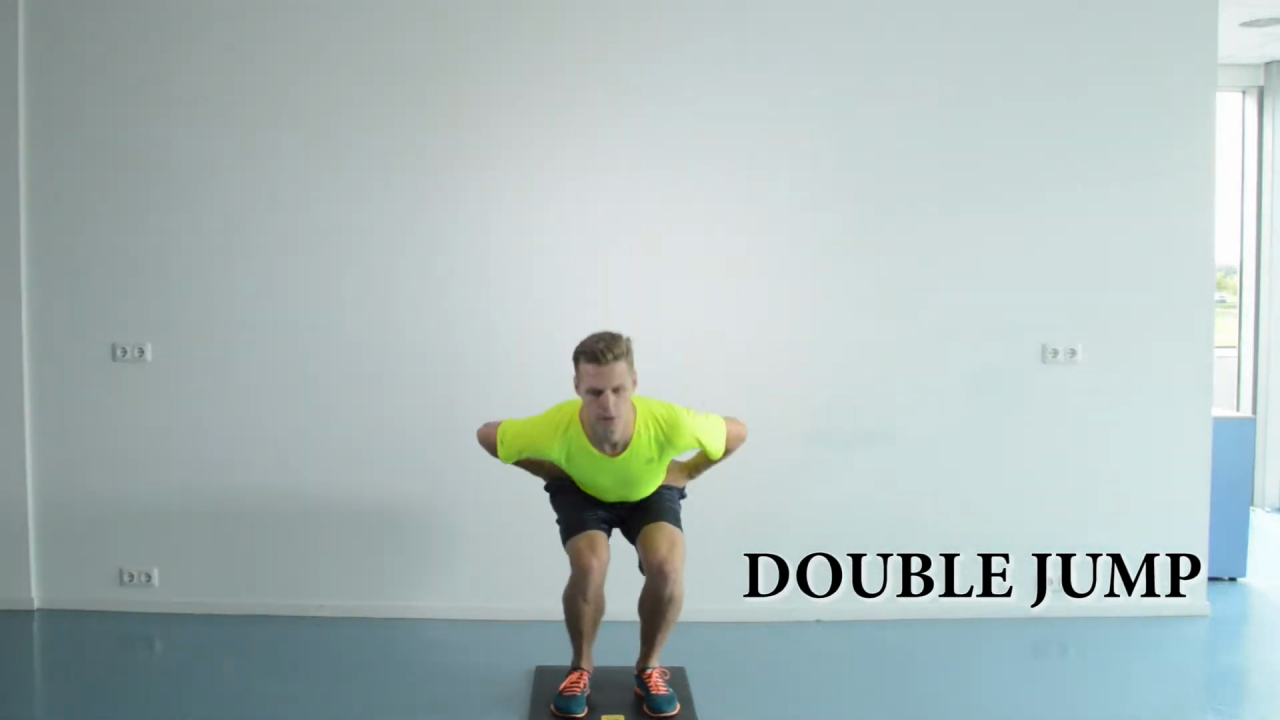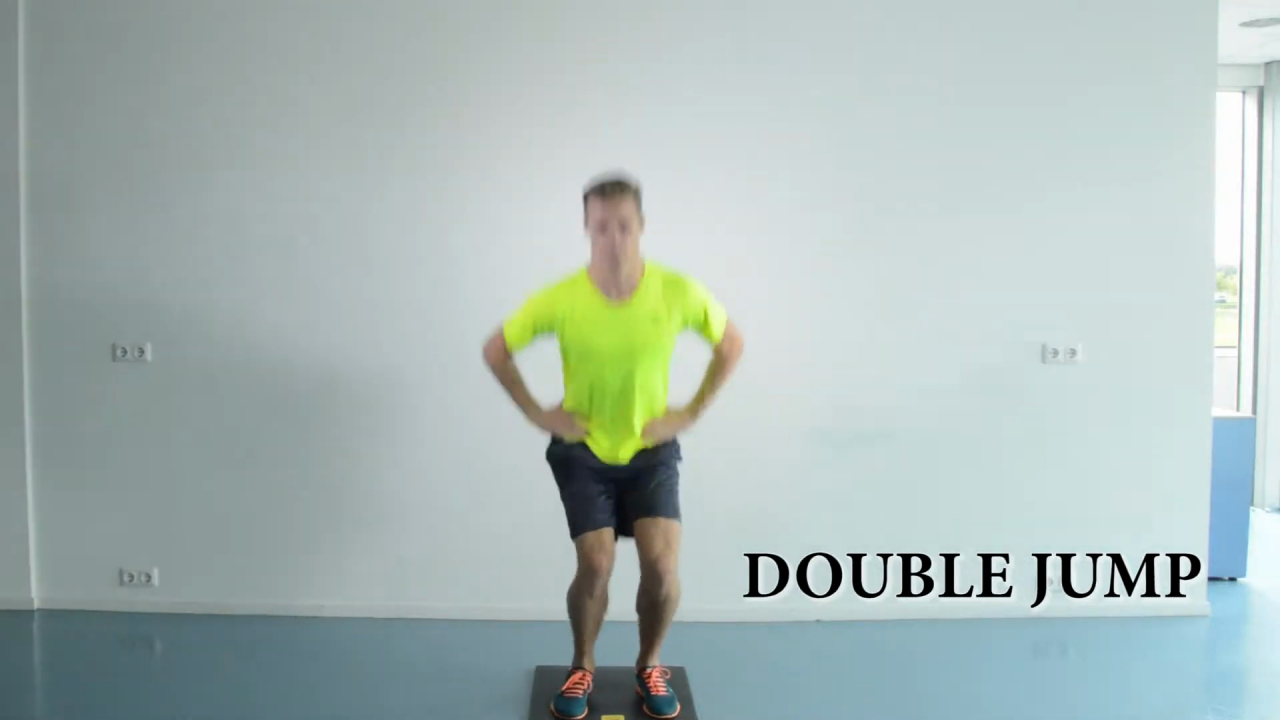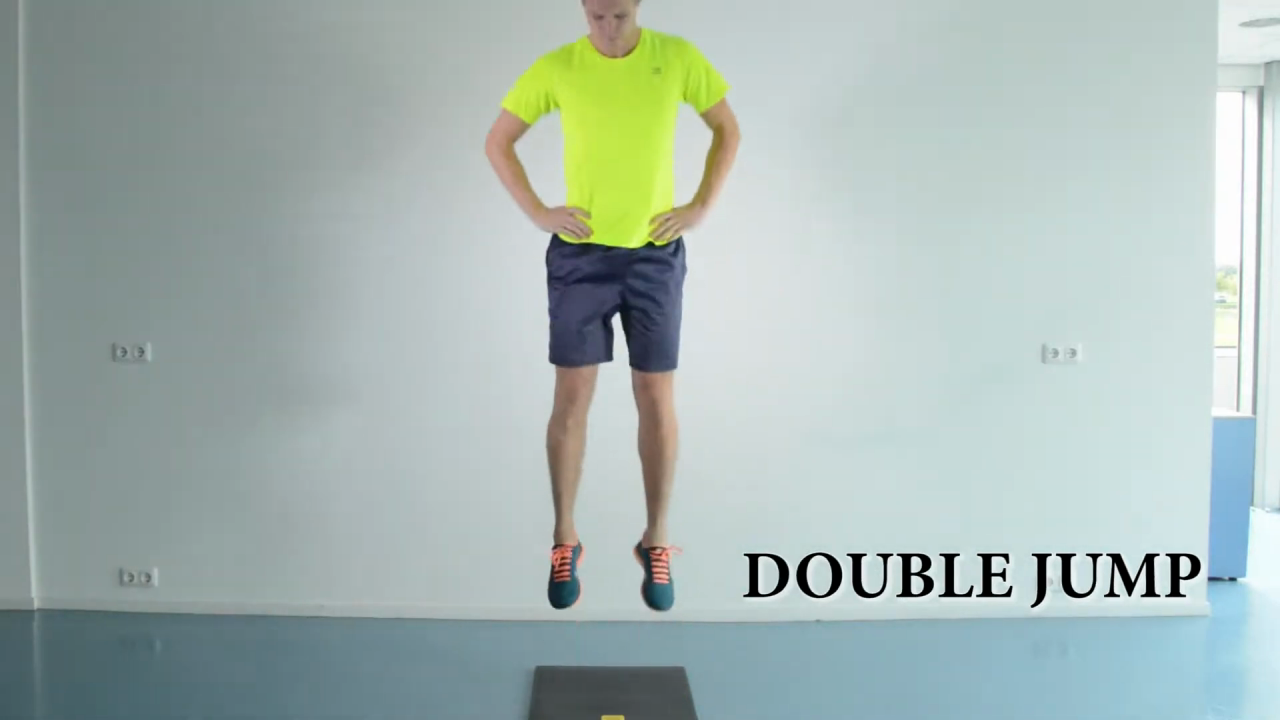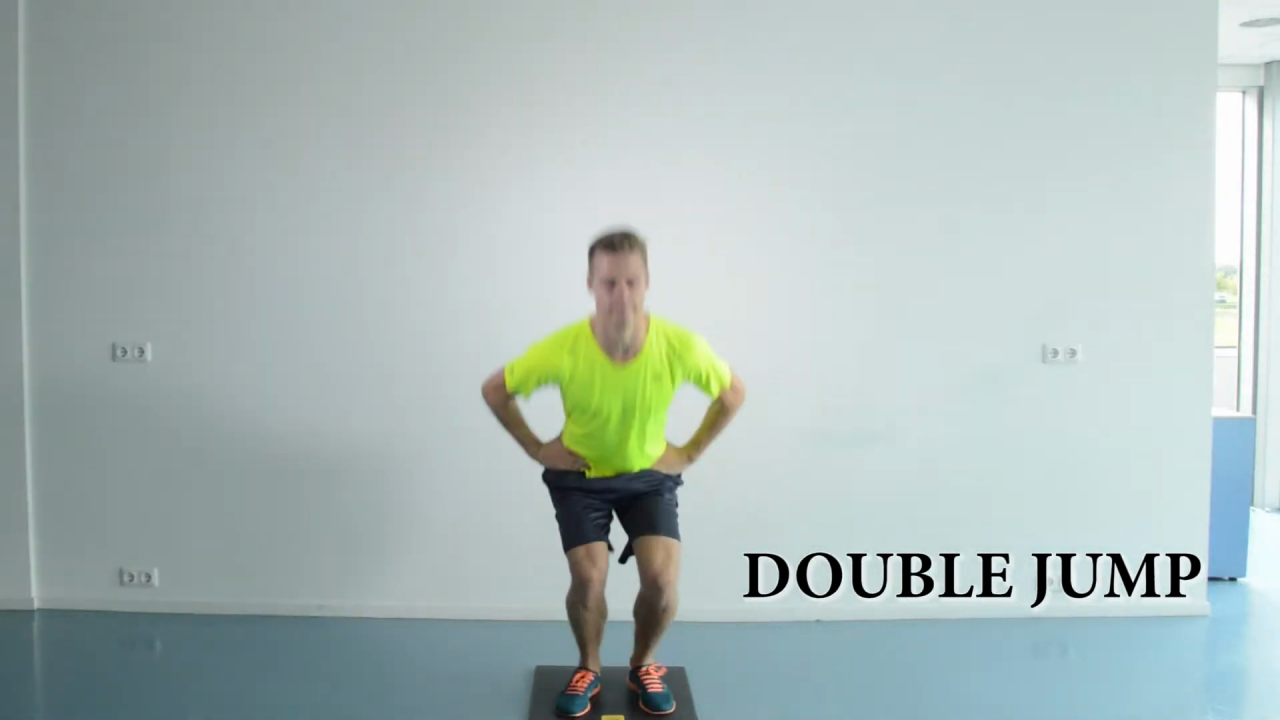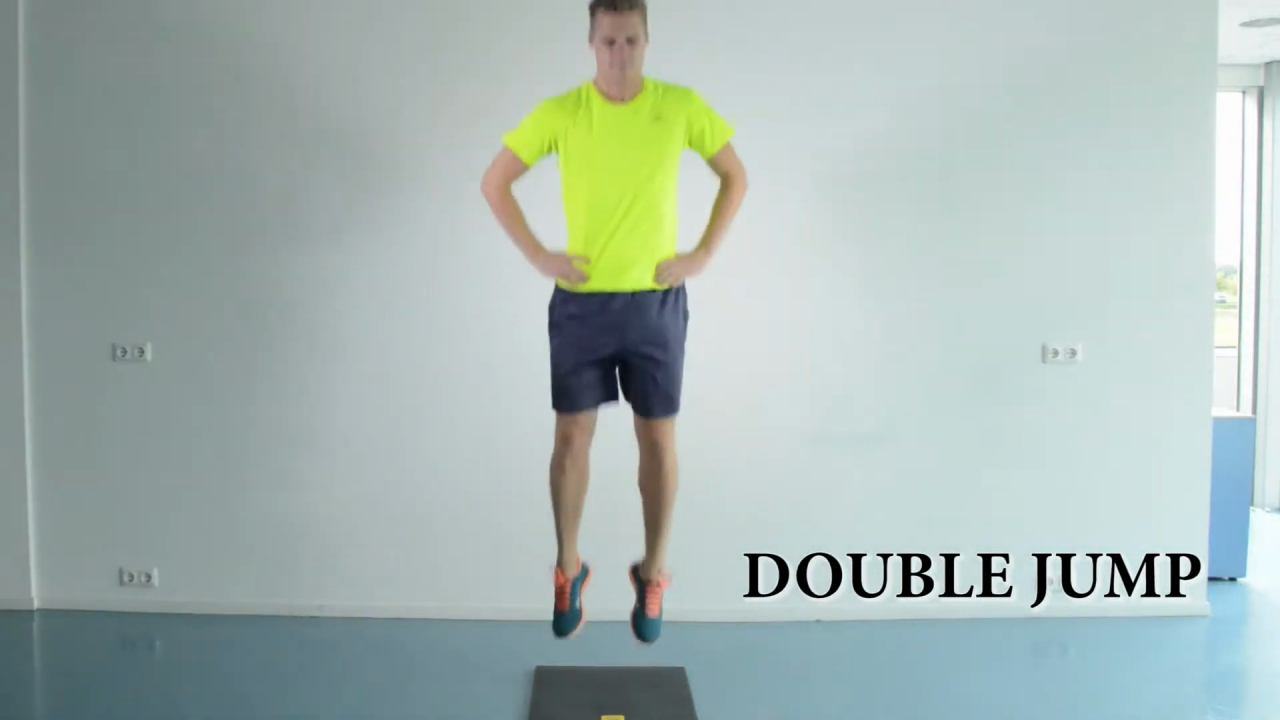
dt=0.4s
person 1, frame 1
left shoulder: (670, 423)
right shoulder: (554, 429)
left elbow: (737, 431)
right elbow: (487, 434)
left wrist: (689, 471)
right wrist: (544, 469)
left hip: (650, 493)
right hip: (582, 493)
left knee: (666, 566)
right knee: (589, 565)
left ankle: (649, 667)
right ankle: (581, 666)
person 1, frame 2
left shoulder: (678, 292)
right shoulder: (560, 300)
left elbow: (730, 341)
right elbow: (497, 350)
left wrist: (691, 412)
right wrist: (539, 415)
left hip: (650, 447)
right hip: (581, 449)
left knee: (663, 566)
right knee: (596, 564)
left ankle: (649, 667)
right ankle: (581, 669)
person 1, frame 3
left shoulder: (677, 57)
right shoulder: (556, 67)
left elbow: (728, 130)
right elbow: (498, 140)
left wrist: (701, 205)
right wrist: (538, 212)
left hip: (655, 255)
right hip: (579, 255)
left knee: (655, 398)
right knee: (572, 395)
left ankle: (657, 543)
right ankle: (564, 541)
person 1, frame 4
left shoulder: (679, 346)
right shoulder: (562, 349)
left elbow: (734, 394)
right elbow: (494, 391)
left wrist: (690, 453)
right wrist: (538, 449)
left hip: (648, 475)
right hip: (578, 475)
left knee: (661, 576)
right knee: (588, 576)
left ankle: (643, 664)
right ankle: (588, 667)
person 1, frame 5
left shoulder: (681, 106)
right shoulder: (559, 112)
left elbow: (734, 175)
right elbow: (495, 180)
left wrist: (702, 254)
right wrist: (538, 256)
left hip: (656, 303)
right hip: (581, 305)
left knee: (657, 438)
right knee: (573, 435)
left ankle: (653, 570)
right ankle: (567, 568)
